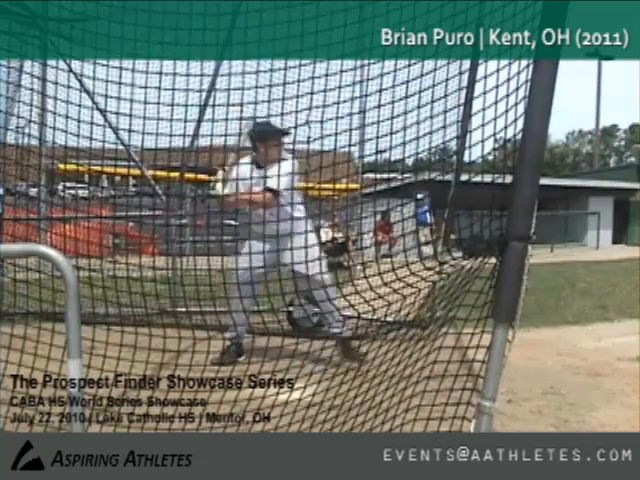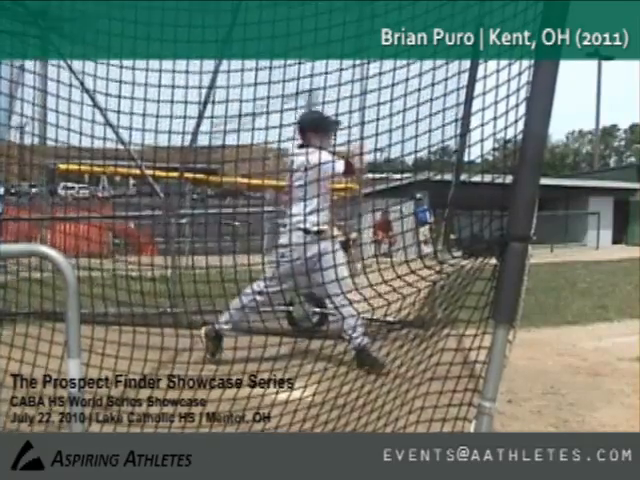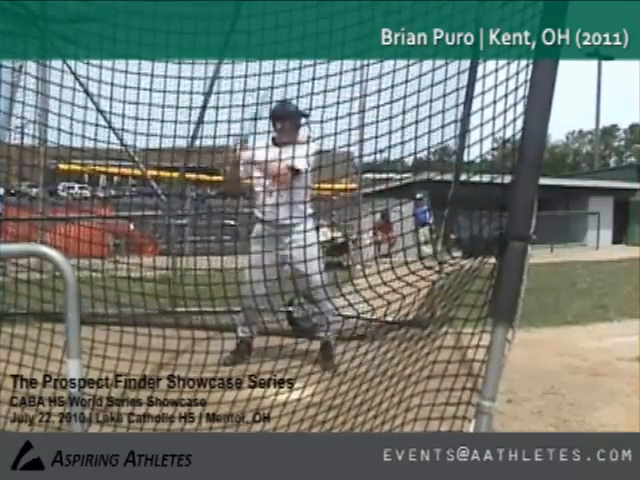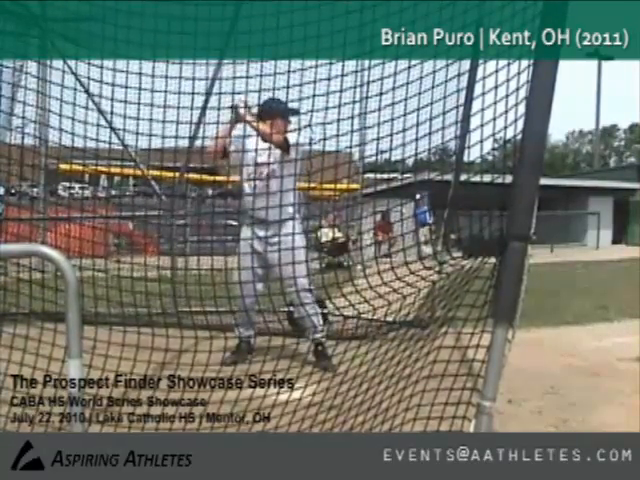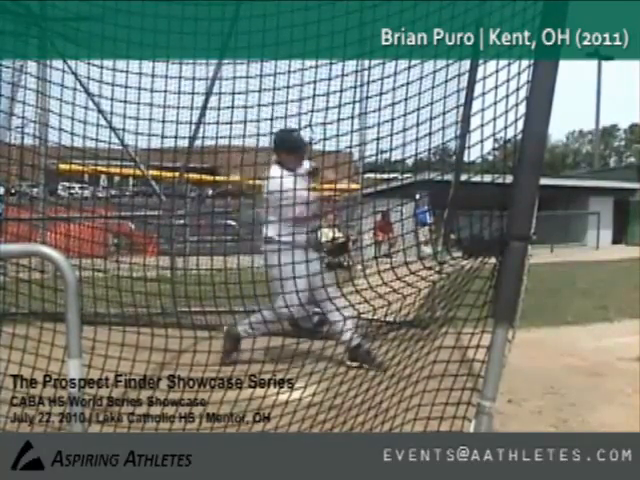
dt=1s
person 1, frame 1
left shoulder: (286, 164)
right shoulder: (241, 167)
left elbow: (266, 199)
right elbow: (230, 202)
left wrist: (240, 196)
left hip: (297, 236)
right hip: (261, 239)
left knee: (321, 283)
right knee: (240, 287)
left ankle: (342, 338)
right ankle: (236, 343)
person 1, frame 2
left shoulder: (303, 151)
right shoulder: (316, 157)
right elbow: (354, 168)
right wrist: (358, 154)
left hip: (321, 235)
right hip: (299, 238)
left knee: (340, 290)
right knee: (266, 288)
left ankle: (360, 349)
right ankle: (217, 332)
person 1, frame 3
left shoulder: (306, 148)
right shoulder: (258, 148)
left elbow: (284, 175)
left wrist: (253, 160)
right wrist: (236, 158)
left hip: (299, 228)
right hip: (265, 229)
left knee: (316, 285)
right knee: (252, 287)
left ankle: (326, 343)
right ankle: (244, 342)
person 1, frame 4
left shoulder: (294, 143)
right shoulder: (245, 143)
left elbow: (274, 139)
right elbow: (214, 151)
left wrist: (247, 118)
right wrist: (233, 122)
left hip: (286, 227)
right hip: (253, 227)
left knee: (300, 286)
right knee: (246, 288)
left ankle: (319, 344)
right ankle: (245, 341)
person 1, frame 5
left shoulder: (303, 167)
right shoulder: (277, 179)
right elbow: (306, 214)
left hip: (303, 244)
right hip: (284, 248)
left knee: (326, 297)
right knee: (290, 305)
left ankle: (354, 346)
right ankle: (236, 334)
